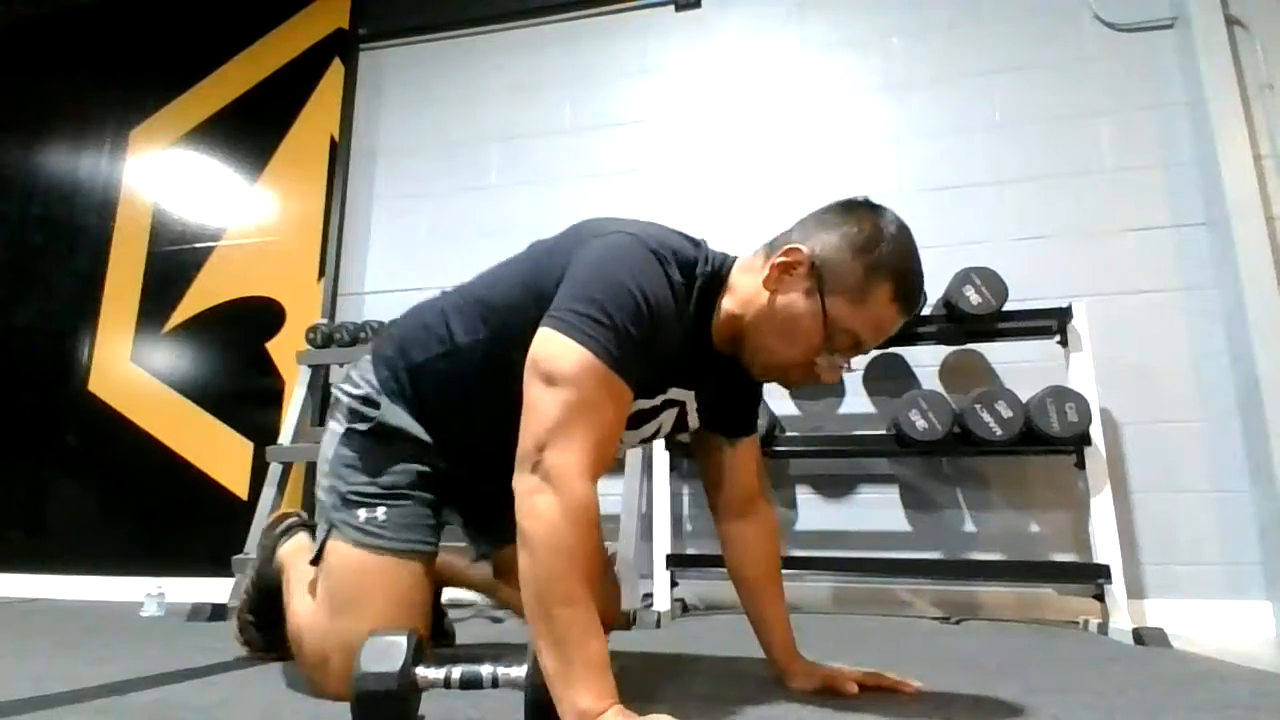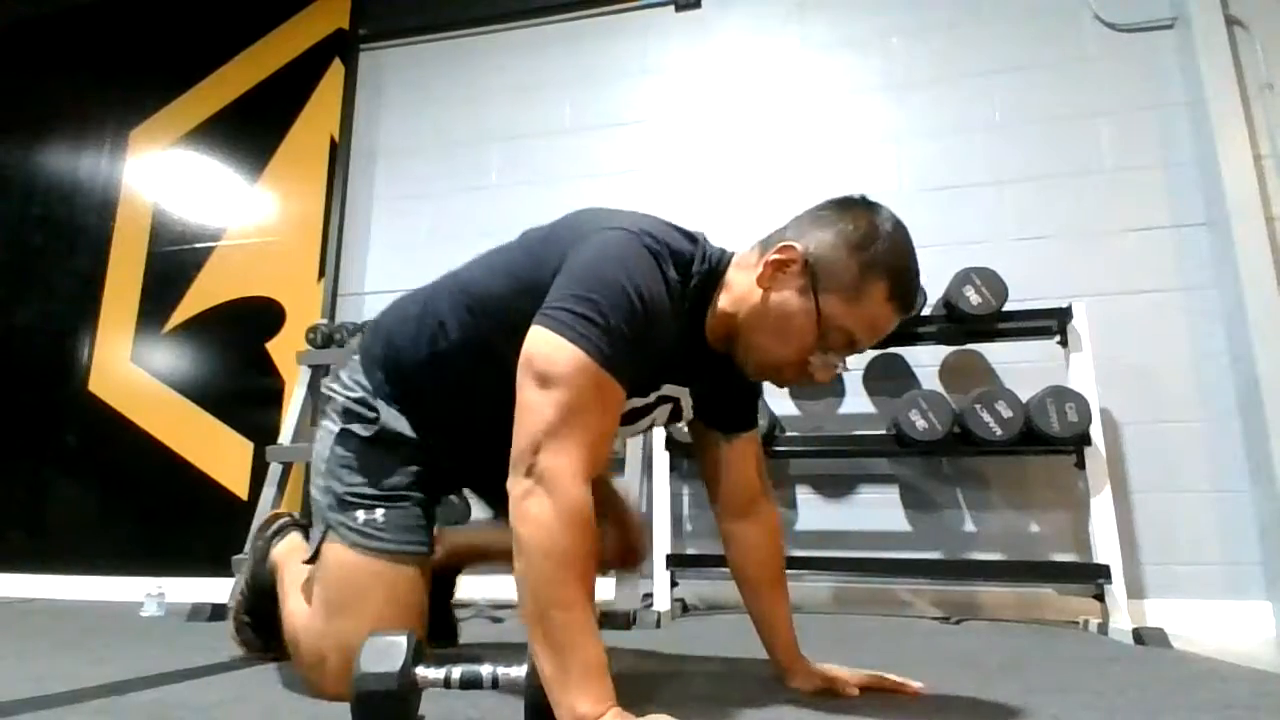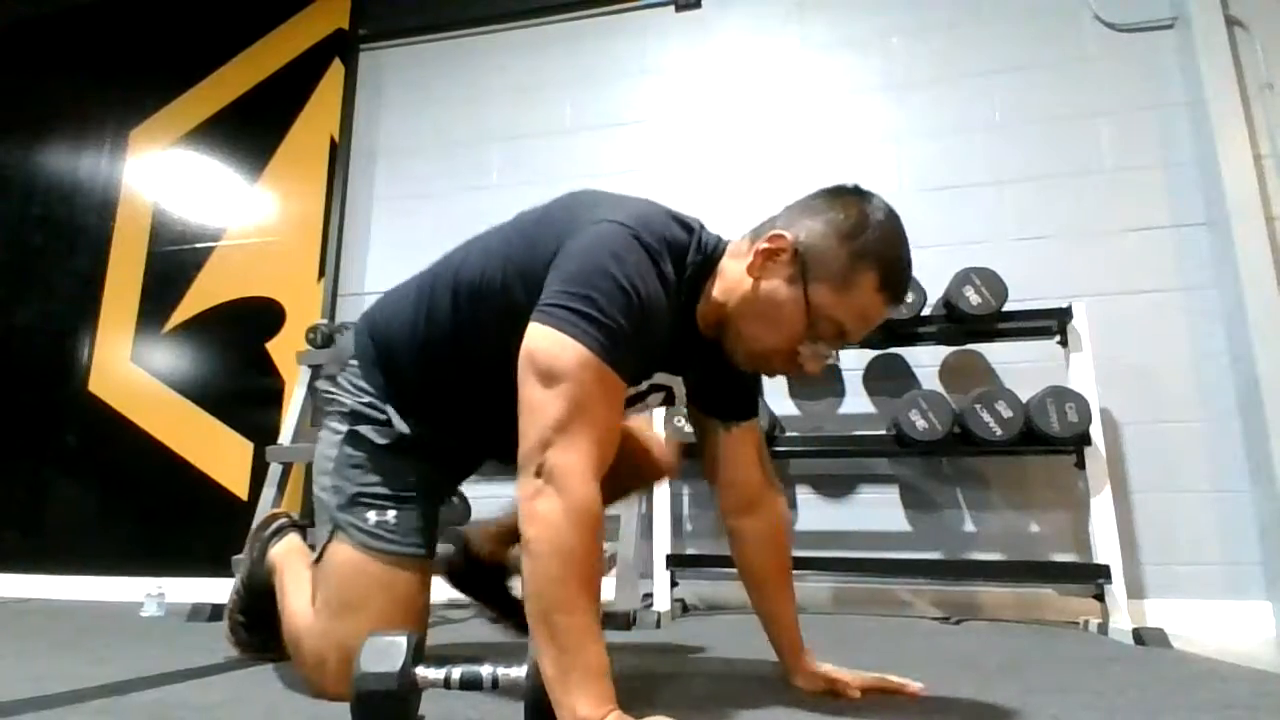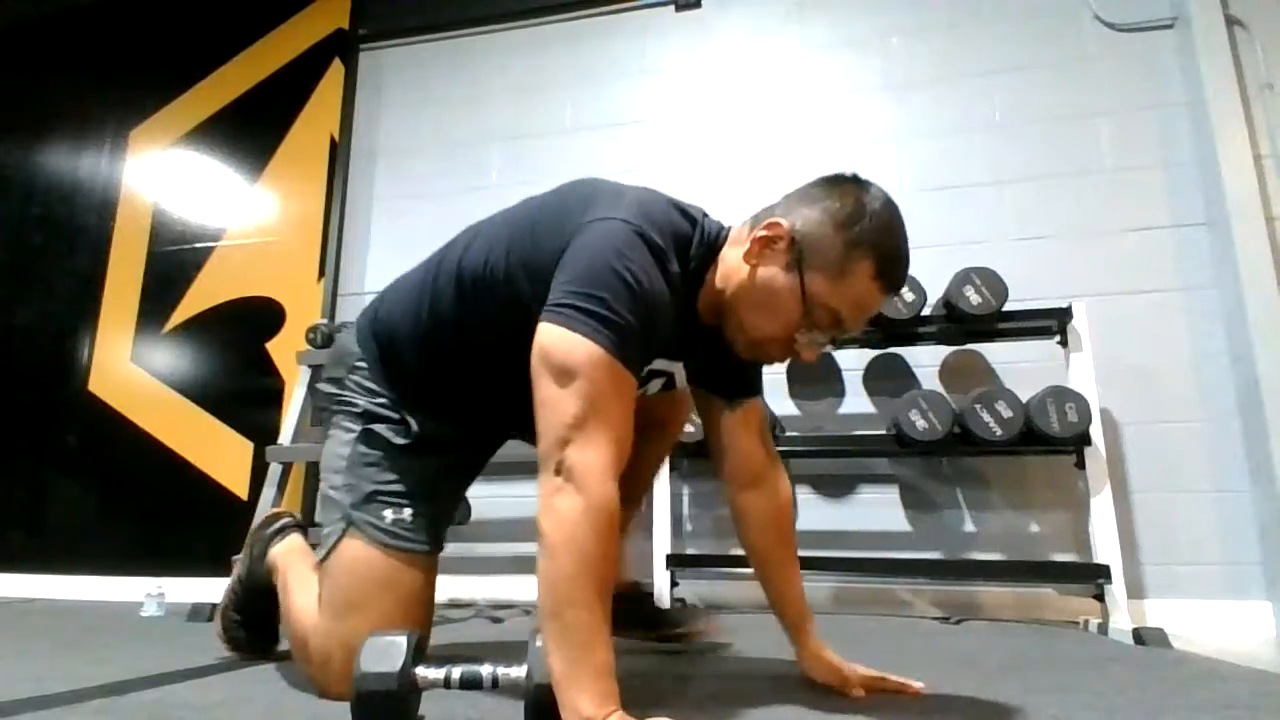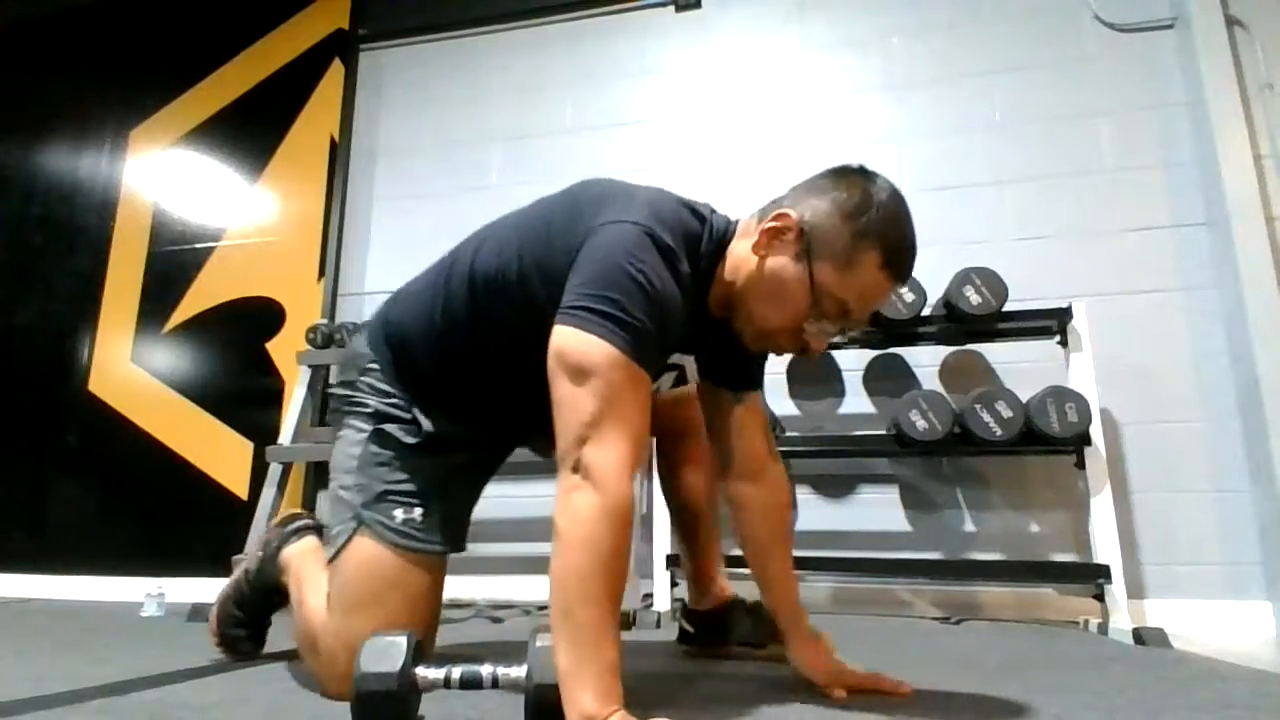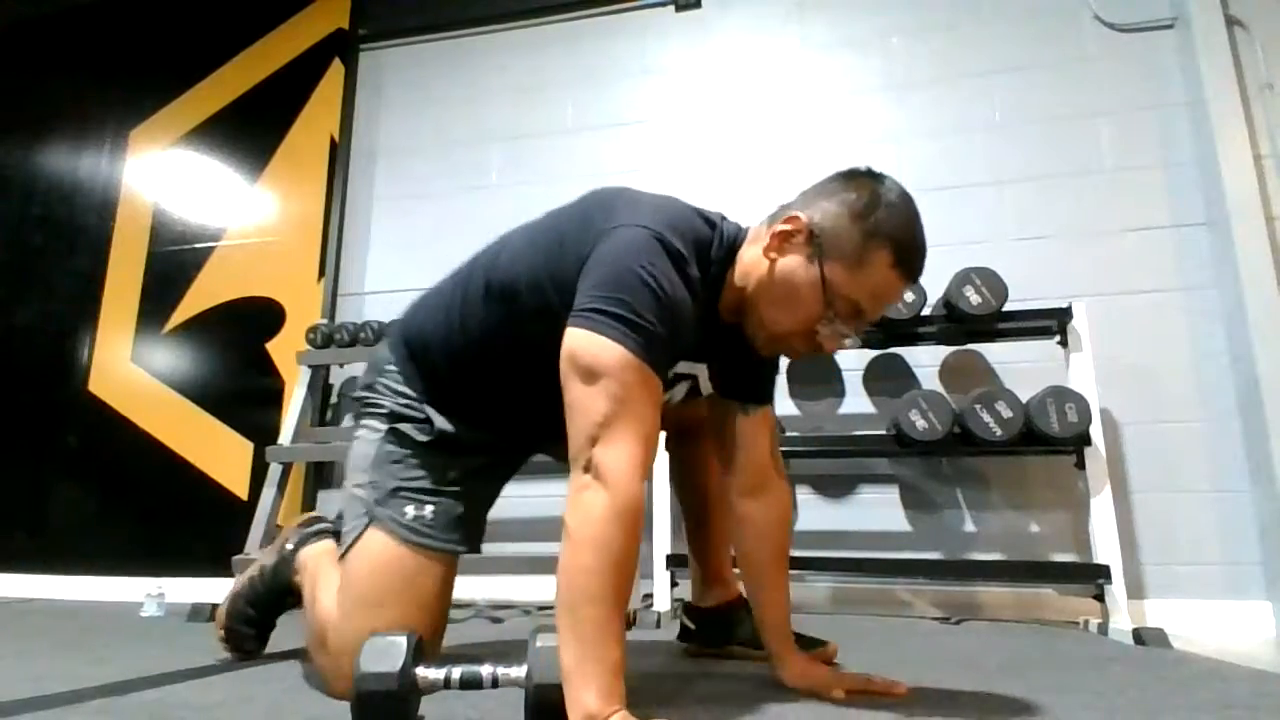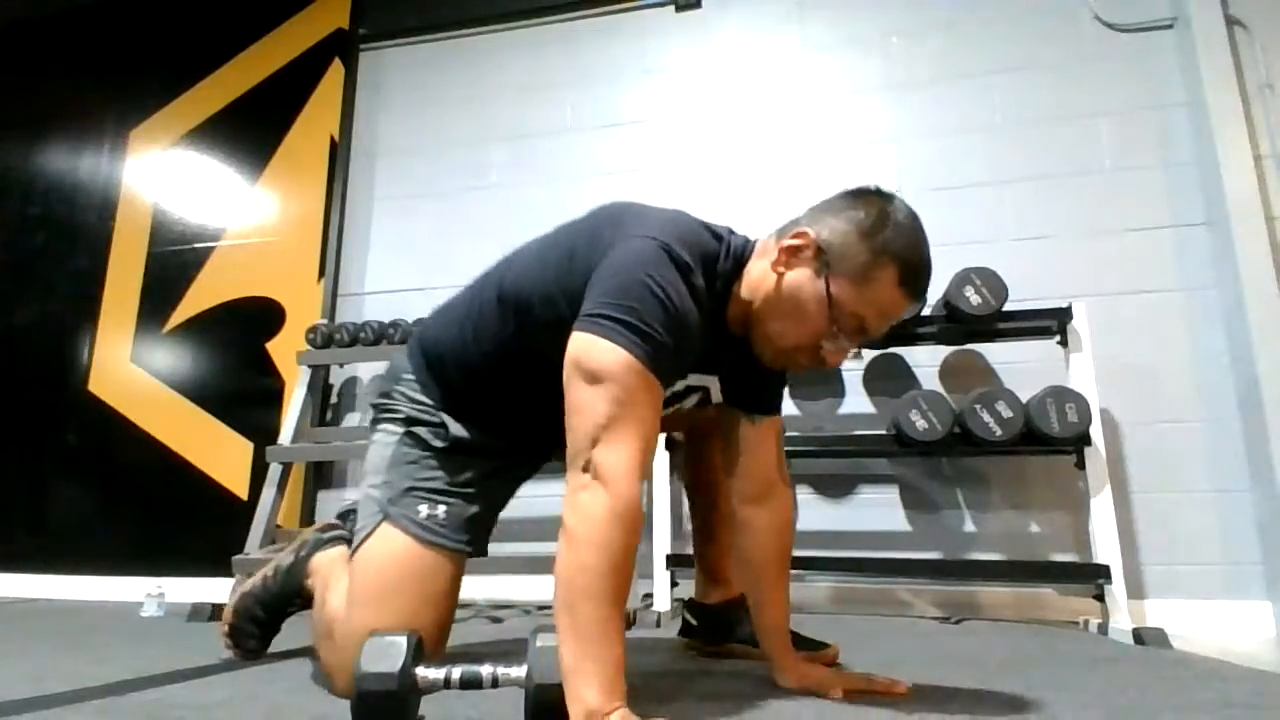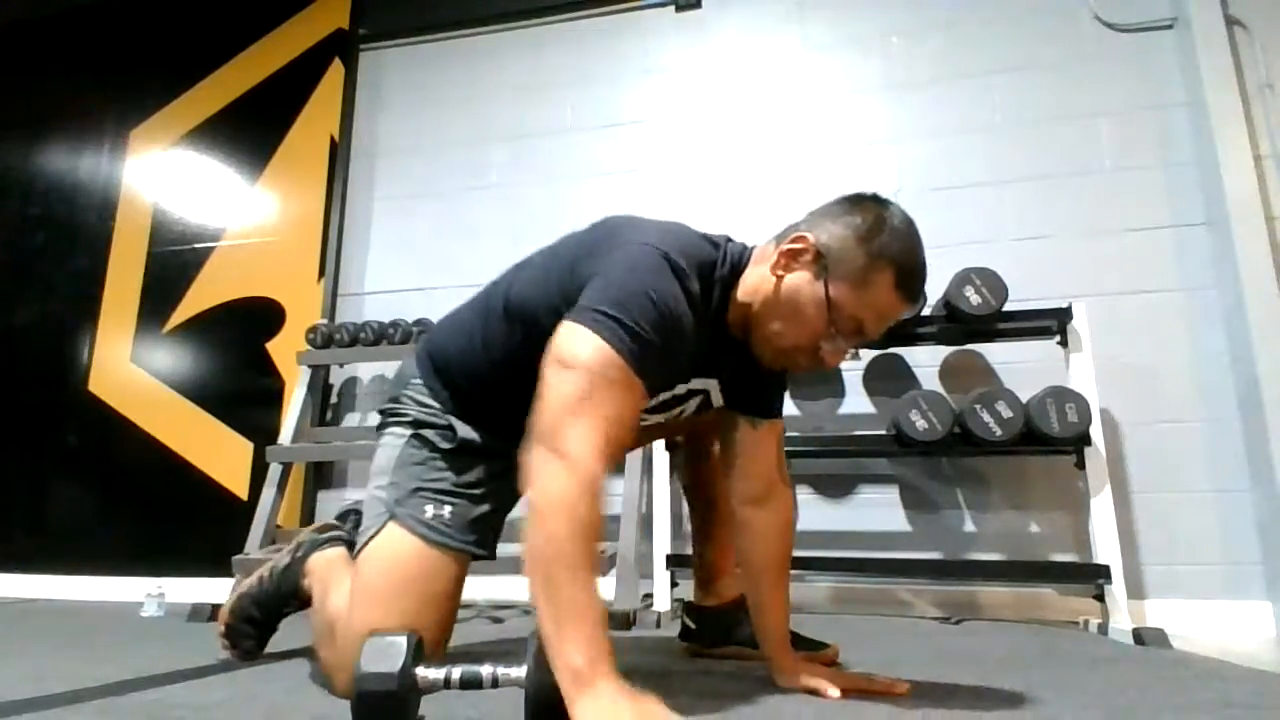
dt=0.1s
person 1, frame 1
left shoulder: (736, 357)
right shoulder: (636, 276)
left elbow: (743, 512)
right elbow: (553, 480)
left wrist: (791, 663)
left hip: (503, 437)
right hip: (398, 414)
left knee: (595, 618)
left ankle: (437, 572)
right ankle: (293, 555)
person 1, frame 2
left shoulder: (733, 354)
right shoulder: (631, 273)
left elbow: (745, 509)
right elbow: (546, 481)
left wrist: (794, 663)
left hip: (492, 424)
right hip: (392, 409)
left knee: (622, 546)
left ankle: (438, 557)
right ankle: (287, 554)
person 1, frame 3
left shoulder: (730, 328)
right shoulder: (625, 259)
left elbow: (750, 503)
right elbow: (556, 479)
left wrist: (799, 661)
left hip: (495, 403)
right hip: (394, 396)
left ankle: (483, 554)
right ankle: (285, 555)
person 1, frame 4
left shoulder: (731, 318)
right shoulder: (631, 256)
left elbow: (754, 480)
right elbow: (577, 475)
left wrist: (809, 647)
left hip: (500, 389)
right hip: (400, 394)
left ankle: (609, 586)
right ankle: (283, 553)
person 1, frame 5
left shoulder: (742, 308)
right shoulder: (641, 254)
left elbow: (751, 473)
right elbow: (594, 476)
left wrist: (799, 641)
left hip: (524, 392)
right hip: (415, 396)
left ankle: (709, 610)
right ankle: (295, 555)
person 1, frame 6
left shoulder: (753, 315)
right shoulder: (652, 261)
left elbow: (756, 488)
right elbow: (604, 475)
left wrist: (785, 654)
left hip: (537, 399)
right hip: (432, 400)
left ankle: (715, 609)
right ankle: (308, 557)
person 1, frame 7
left shoulder: (762, 327)
right shoulder: (659, 271)
left elbow: (760, 494)
right elbow: (603, 479)
left wrist: (783, 657)
left hip: (552, 403)
right hip: (447, 409)
left ankle: (718, 610)
right ankle: (323, 563)
person 1, frame 8
left shoulder: (760, 334)
right shoulder: (657, 279)
left elbow: (761, 496)
right elbow: (561, 461)
left wrist: (782, 659)
right hip: (451, 414)
left ankle: (715, 612)
right ankle: (319, 564)
